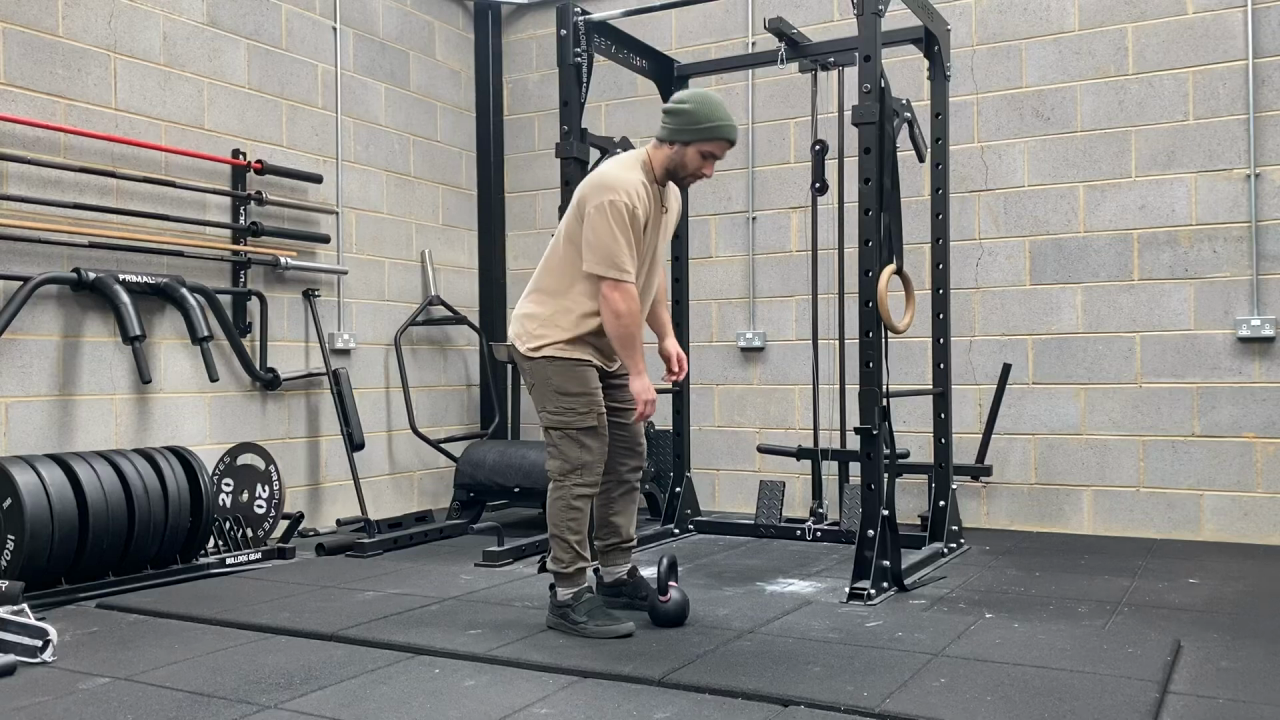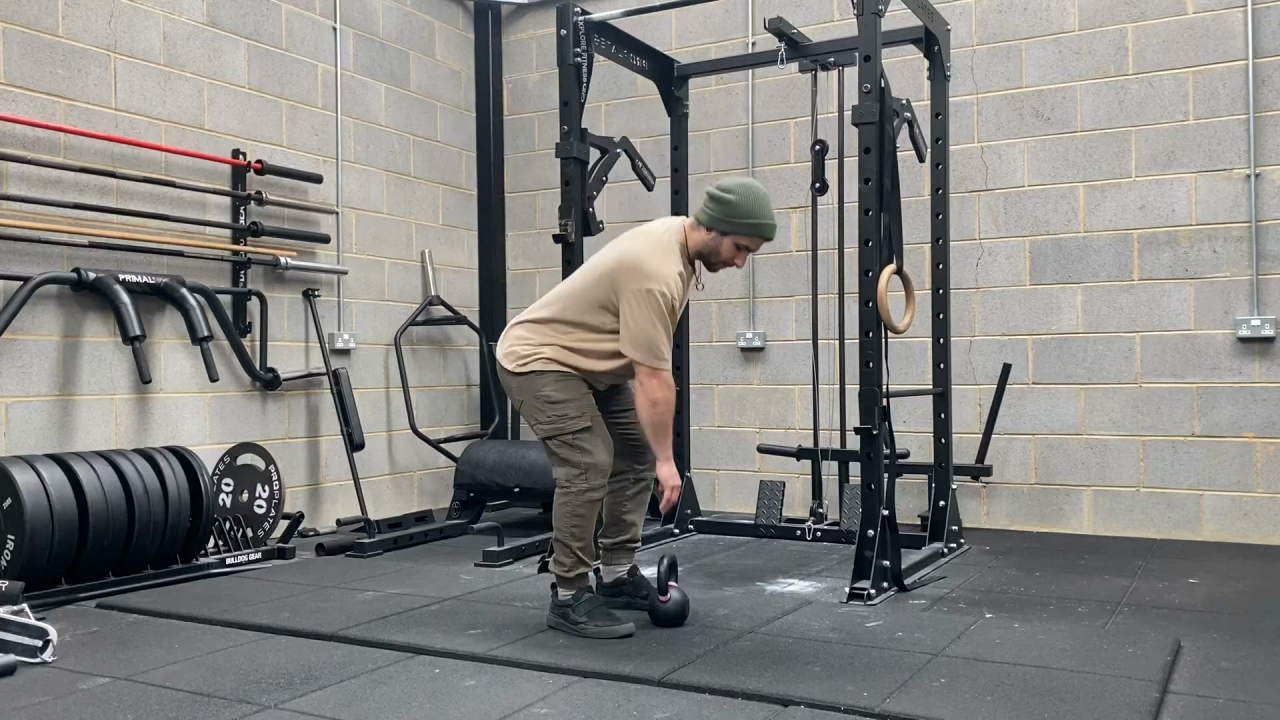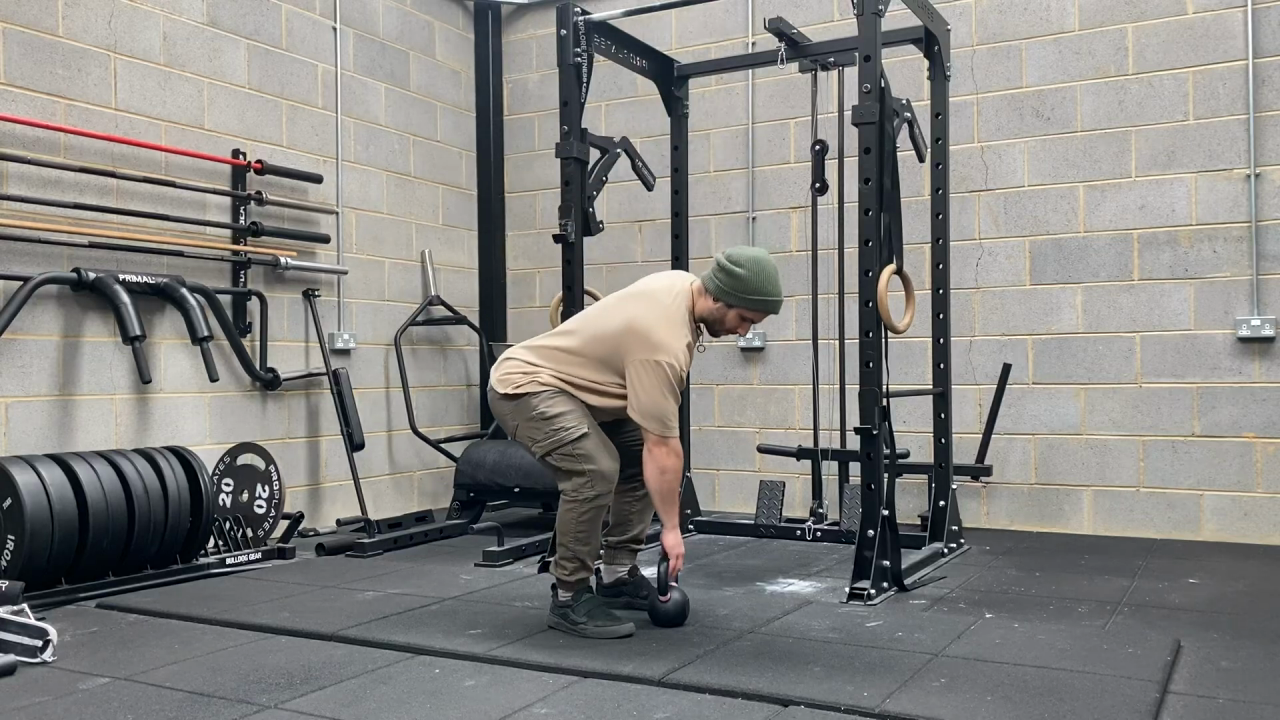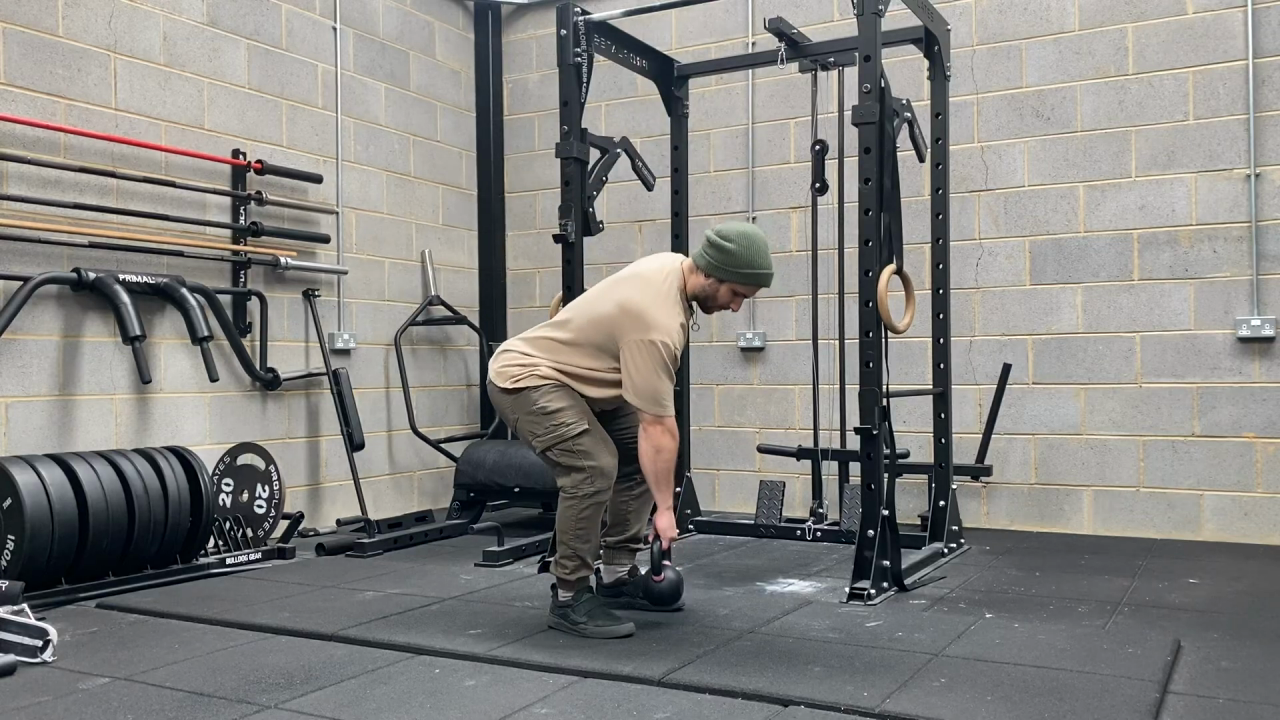
dt=0.3s
person 1, frame 1
left shoulder: (667, 191)
right shoulder: (619, 188)
right elbow: (615, 292)
left wrist: (666, 335)
right wrist: (638, 373)
left hip: (603, 345)
right hip: (557, 340)
left knee: (627, 459)
right knee: (580, 464)
left ankle: (617, 575)
right ankle: (568, 595)
person 1, frame 2
left shoulder: (679, 235)
right shoulder: (656, 275)
right elbow: (653, 381)
right wrist: (666, 462)
left hip: (587, 359)
right hip: (535, 357)
left knee: (637, 457)
right knee: (588, 464)
left ankle: (616, 574)
right ankle: (569, 595)
person 1, frame 3
left shoulder: (683, 286)
right shoulder: (662, 344)
right elbow: (663, 447)
right wrist: (671, 528)
left hip: (570, 381)
right hip: (524, 385)
left knee: (644, 463)
right knee: (595, 470)
left ankle: (616, 575)
right ankle: (570, 596)
person 1, frame 4
left shoulder: (673, 268)
right shoulder: (657, 322)
right elbow: (658, 425)
right wrist: (664, 511)
left hip: (574, 375)
right hip: (525, 378)
left knee: (641, 459)
right knee: (593, 470)
left ankle: (618, 576)
right ankle: (570, 597)
